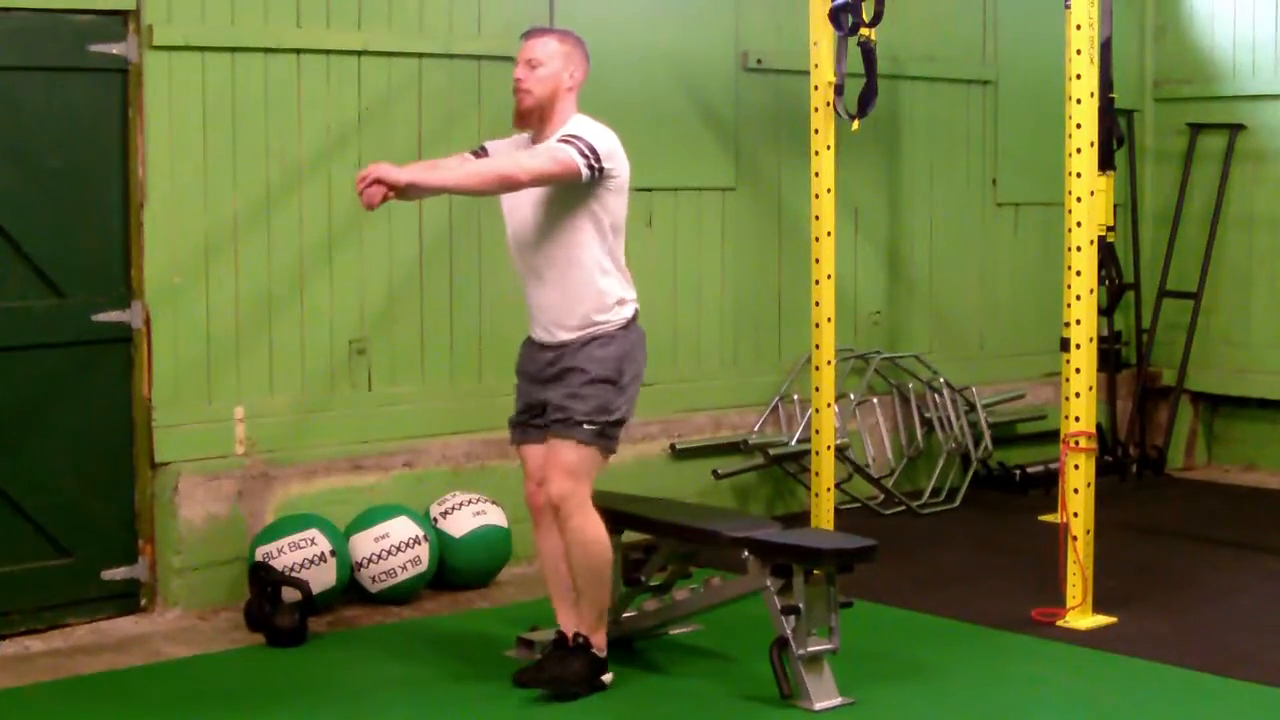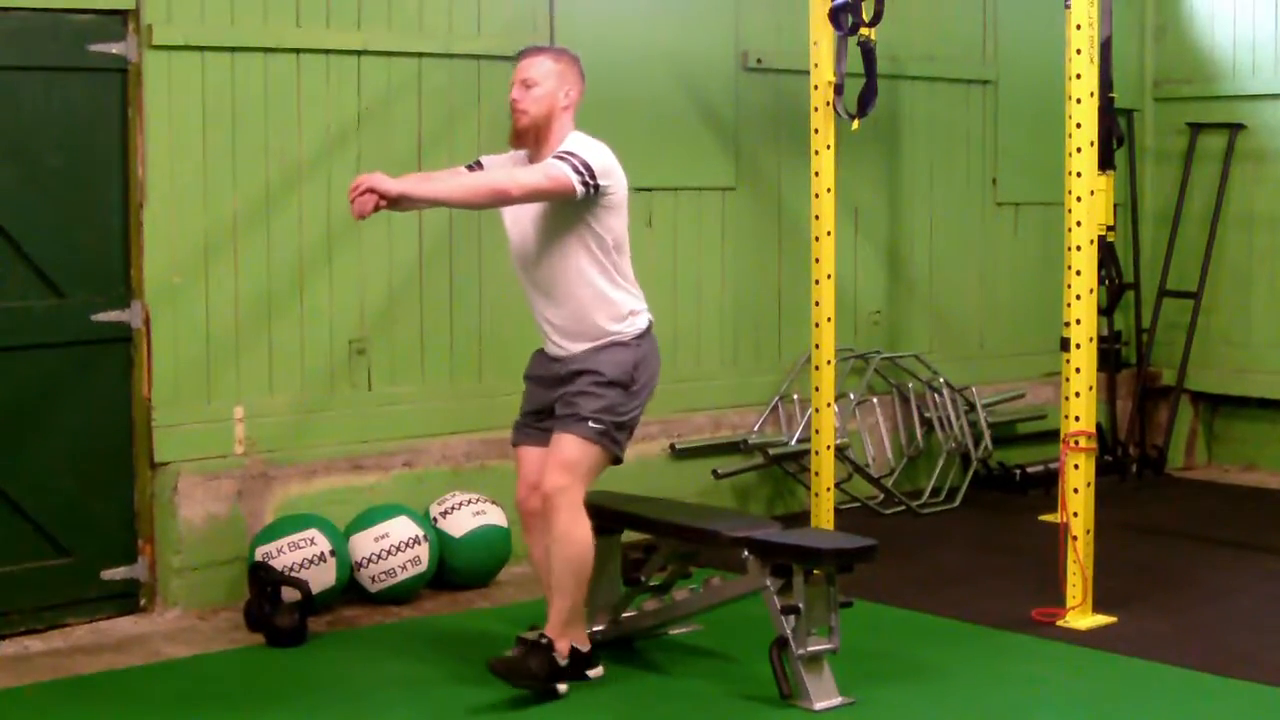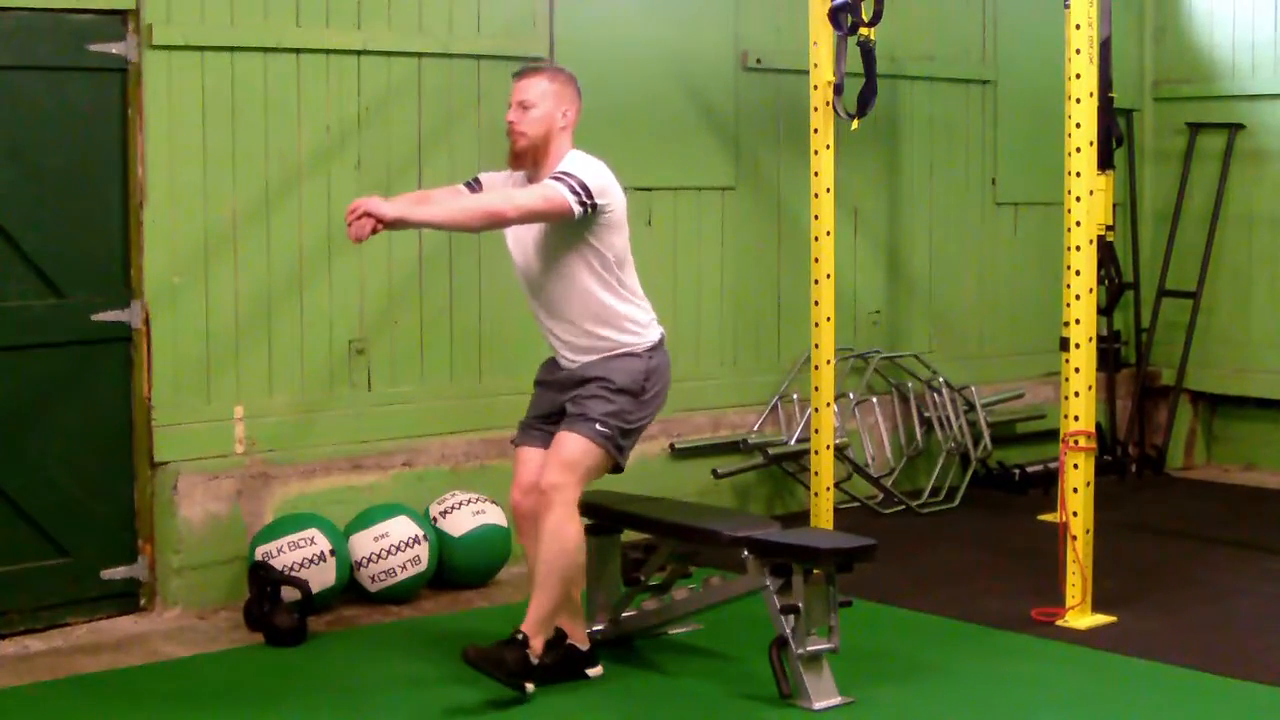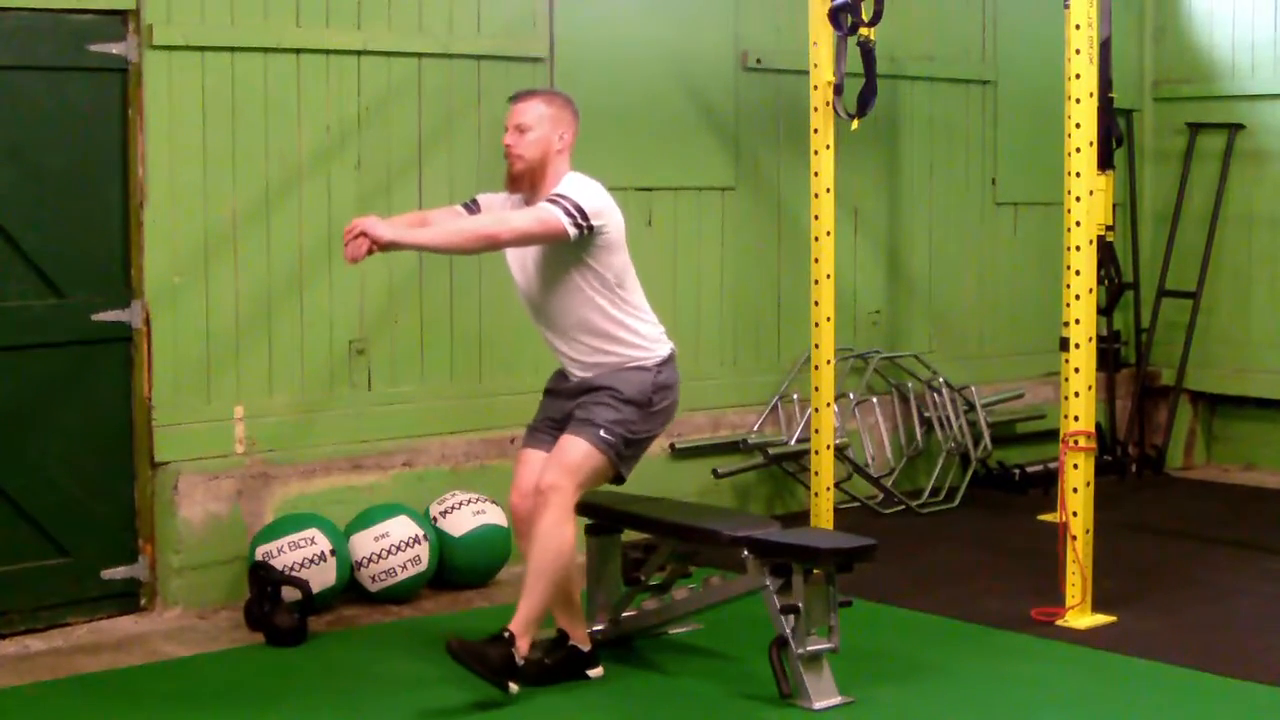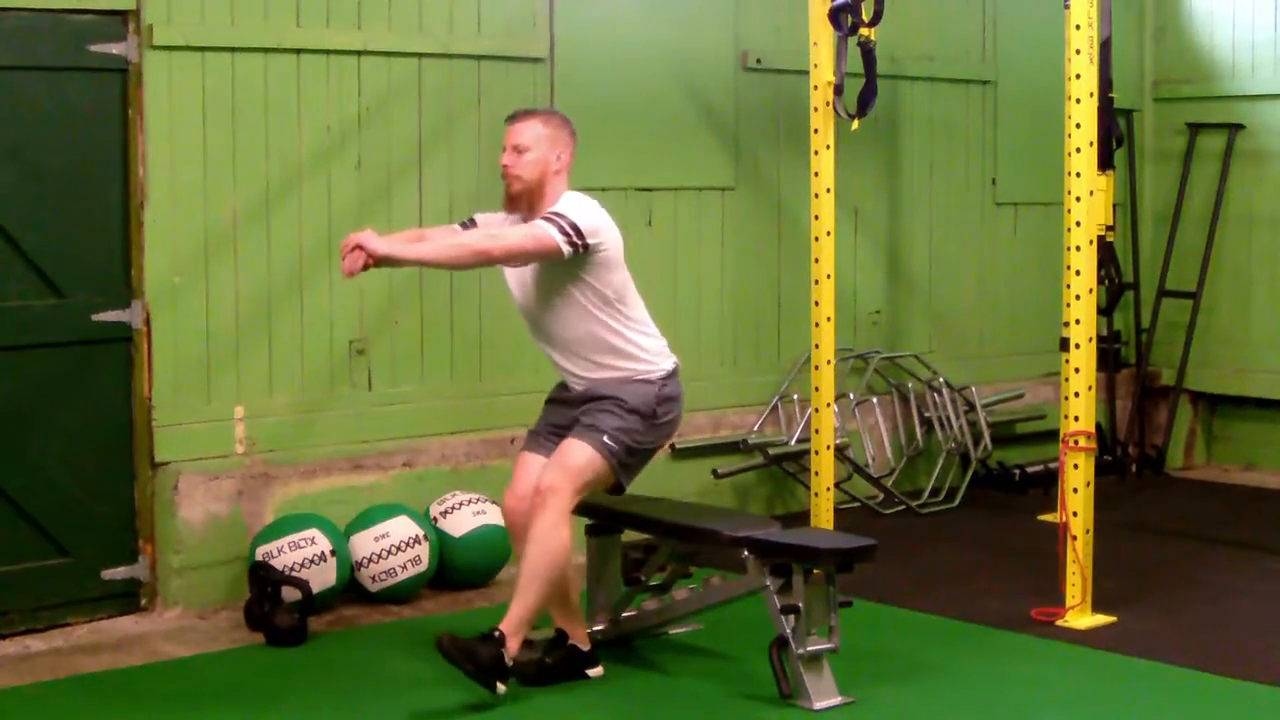
dt=0.2s
person 1, frame 1
left shoulder: (591, 141)
right shoulder: (513, 145)
left elbow: (515, 176)
right elbow: (450, 168)
left wrist: (408, 176)
right wrist: (397, 181)
left hip: (600, 344)
right hip: (544, 347)
left knee: (568, 495)
right knee: (541, 498)
left ankle: (595, 649)
right ankle: (570, 639)
person 1, frame 2
left shoulder: (587, 158)
right shoulder: (509, 162)
left elbow: (508, 193)
right elbow: (443, 181)
left wrist: (400, 188)
right wrist: (388, 191)
left hip: (614, 353)
right hip: (556, 357)
left knee: (561, 490)
right knee: (532, 500)
left ankle: (557, 649)
right ankle: (575, 644)
person 1, frame 3
left shoulder: (585, 177)
right shoulder: (508, 181)
left elbow: (502, 213)
right elbow: (439, 199)
left wrist: (396, 212)
right wrist: (386, 211)
left hip: (626, 364)
right hip: (568, 365)
left knee: (556, 488)
right knee: (527, 500)
left ankle: (531, 647)
right ankle: (573, 644)
person 1, frame 4
left shoulder: (582, 199)
right shoulder: (508, 203)
left elbow: (495, 235)
right elbow: (437, 220)
left wrist: (393, 235)
right wrist: (383, 230)
left hip: (636, 376)
right hip: (578, 377)
left knee: (554, 489)
right knee: (526, 503)
left ankle: (515, 646)
right ankle: (575, 644)
person 1, frame 5
left shoulder: (579, 218)
right shoulder: (507, 222)
left elbow: (489, 251)
right elbow: (434, 237)
left wrist: (389, 251)
right wrist: (380, 246)
left hip: (640, 389)
right hip: (581, 389)
left knee: (553, 492)
right knee: (520, 506)
left ankle: (504, 647)
right ankle: (575, 644)
